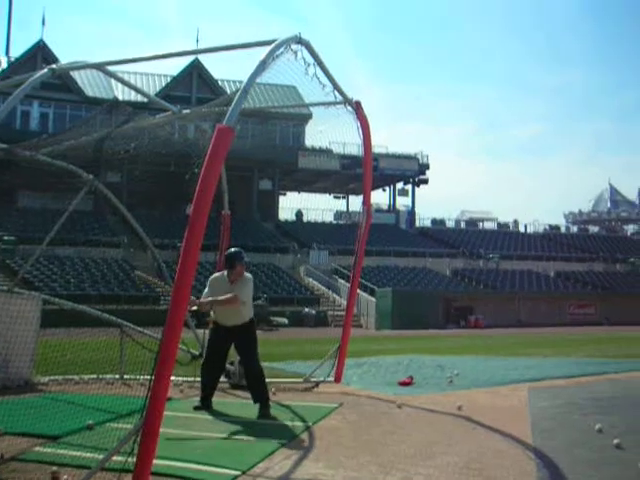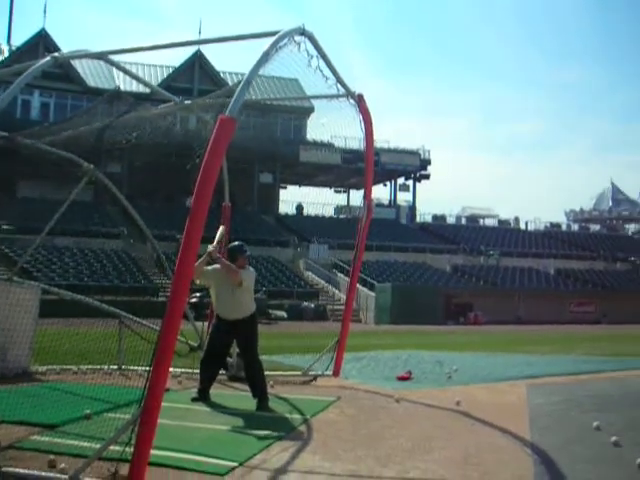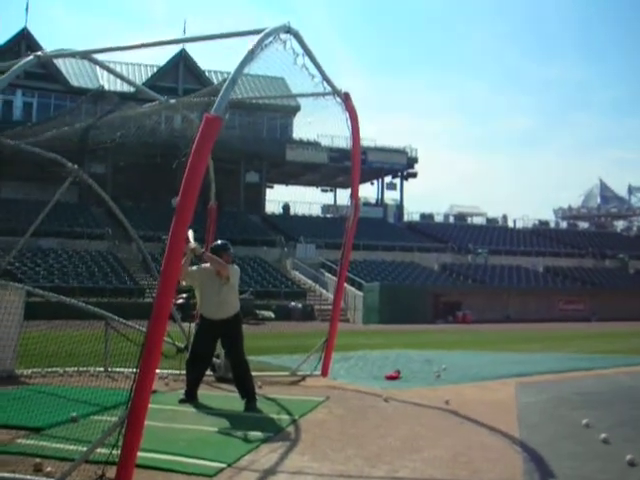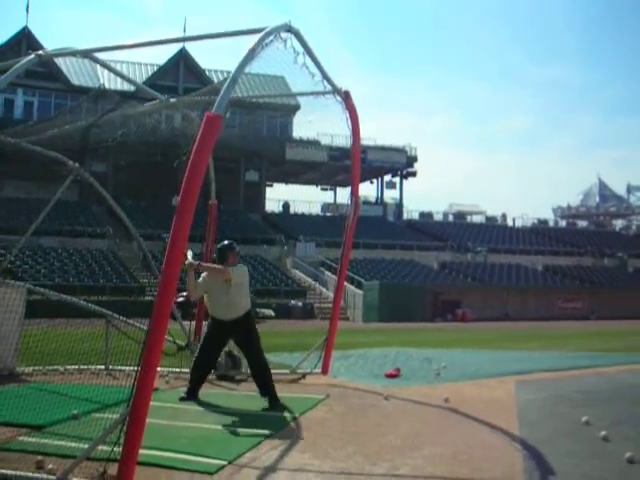
dt=0.7s
person 1, frame 1
left shoulder: (247, 280)
right shoulder: (215, 279)
left elbow: (235, 299)
right elbow: (206, 305)
left wrist: (210, 301)
right wrist: (198, 303)
left hip: (244, 327)
right hip: (220, 327)
left knee: (252, 366)
right knee: (210, 364)
left ankle: (264, 405)
right ankle: (205, 399)
person 1, frame 2
left shoulder: (250, 273)
right shoulder: (216, 271)
left elbow: (235, 275)
right elbow: (195, 274)
left wrist: (217, 257)
right wrist: (207, 256)
left hip: (246, 322)
right hip: (223, 321)
left knee: (251, 360)
right knee: (210, 358)
left ankle: (262, 398)
right ankle: (203, 391)
person 1, frame 3
left shoulder: (234, 271)
right shoulder: (201, 271)
left elbow: (222, 267)
right elbow: (182, 276)
left wrist: (201, 252)
right wrist: (189, 255)
left hip: (230, 321)
right hip: (207, 321)
left knee: (238, 361)
right knee: (195, 359)
left ankle: (250, 399)
right ankle: (190, 393)
person 1, frame 4
left shoulder: (242, 271)
right shoulder: (208, 276)
left elbow: (223, 272)
right elbow: (193, 295)
left wrist: (198, 265)
right wrist: (191, 271)
left hip: (242, 321)
right hip: (218, 322)
left knee: (256, 358)
right knee: (203, 358)
left ankle: (272, 397)
right ankle: (192, 390)
